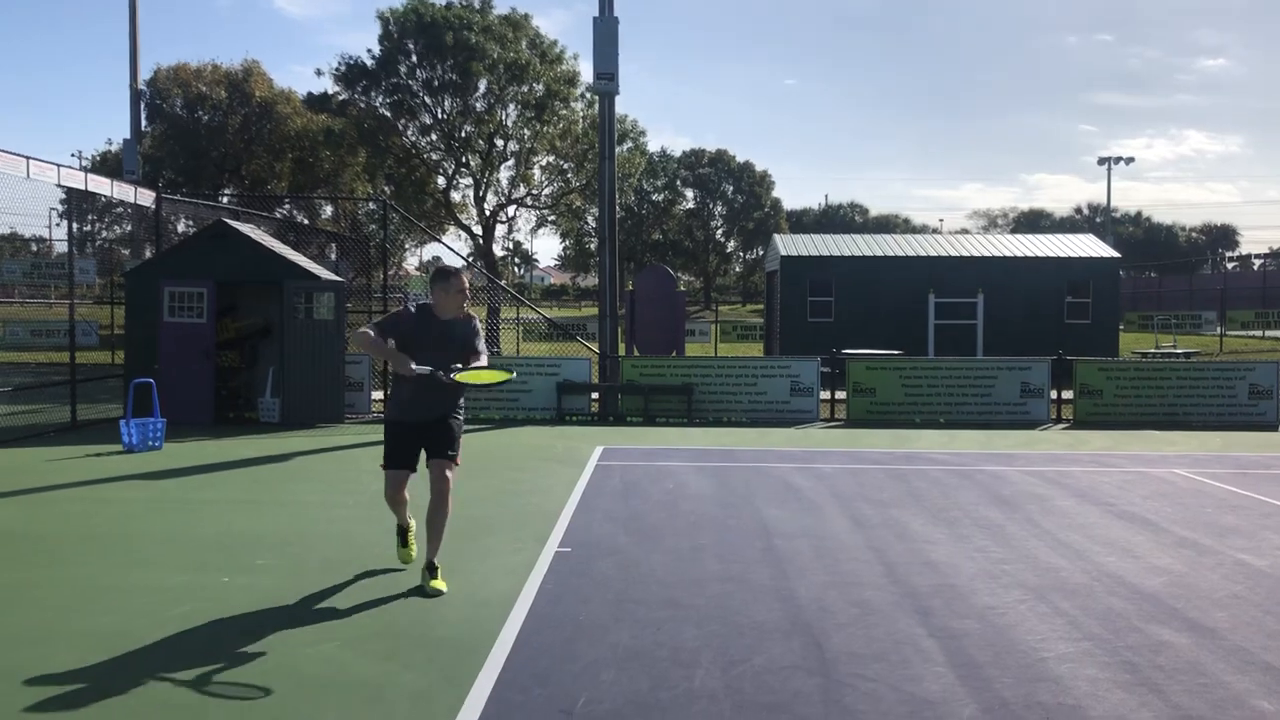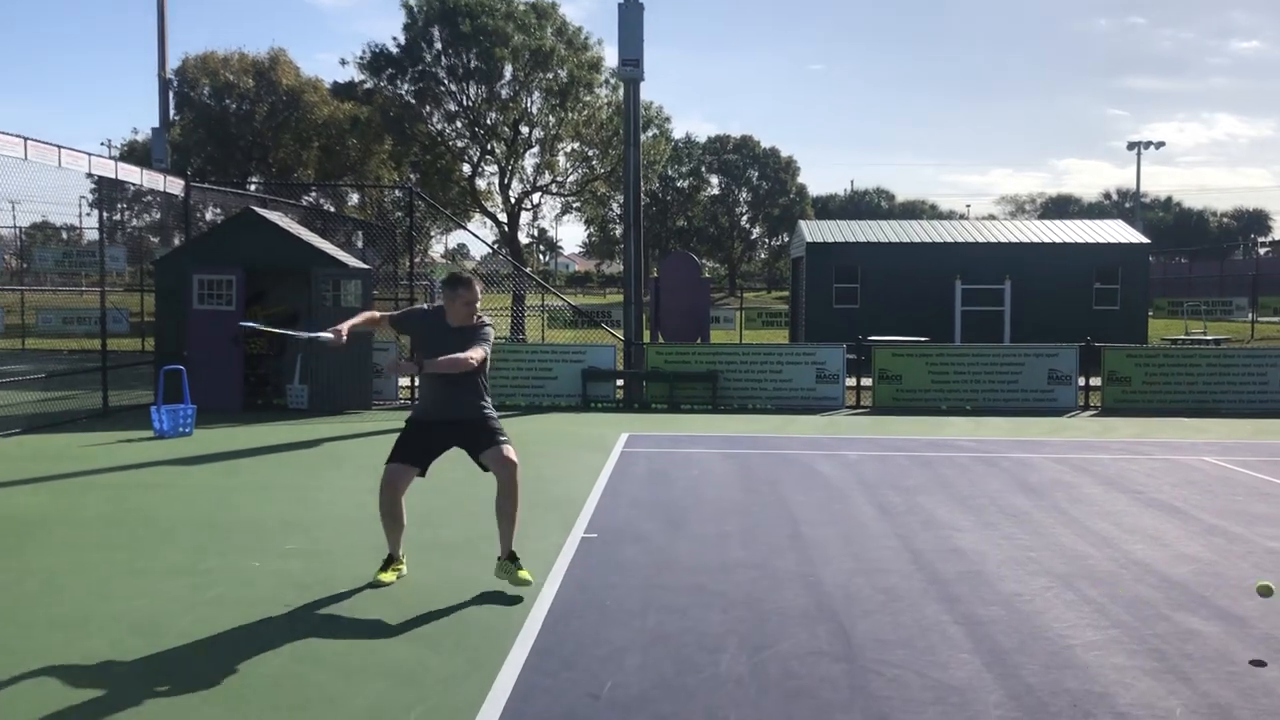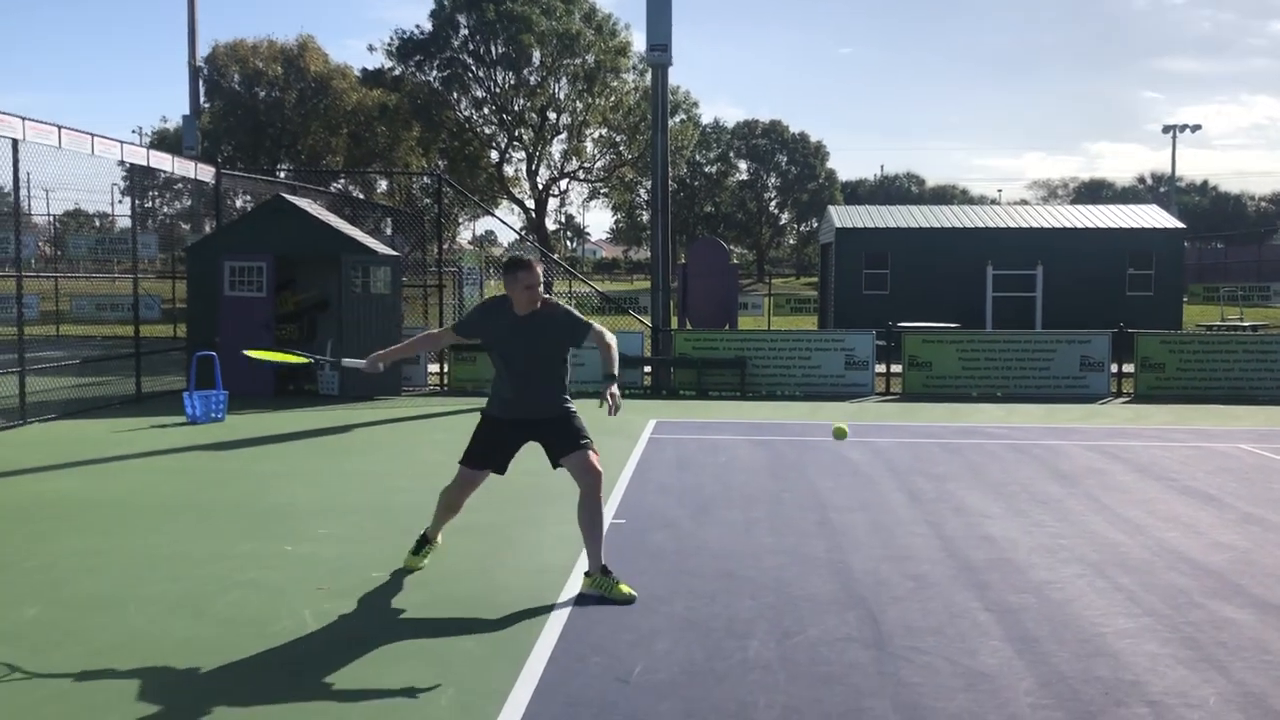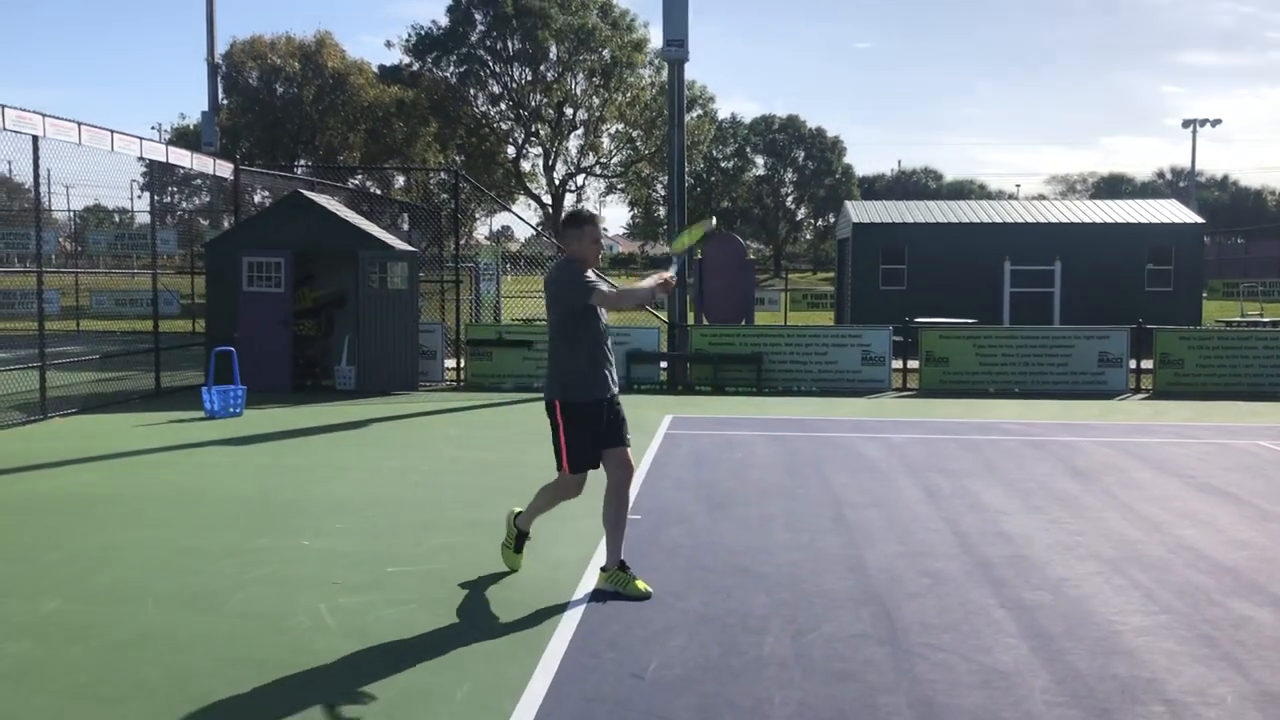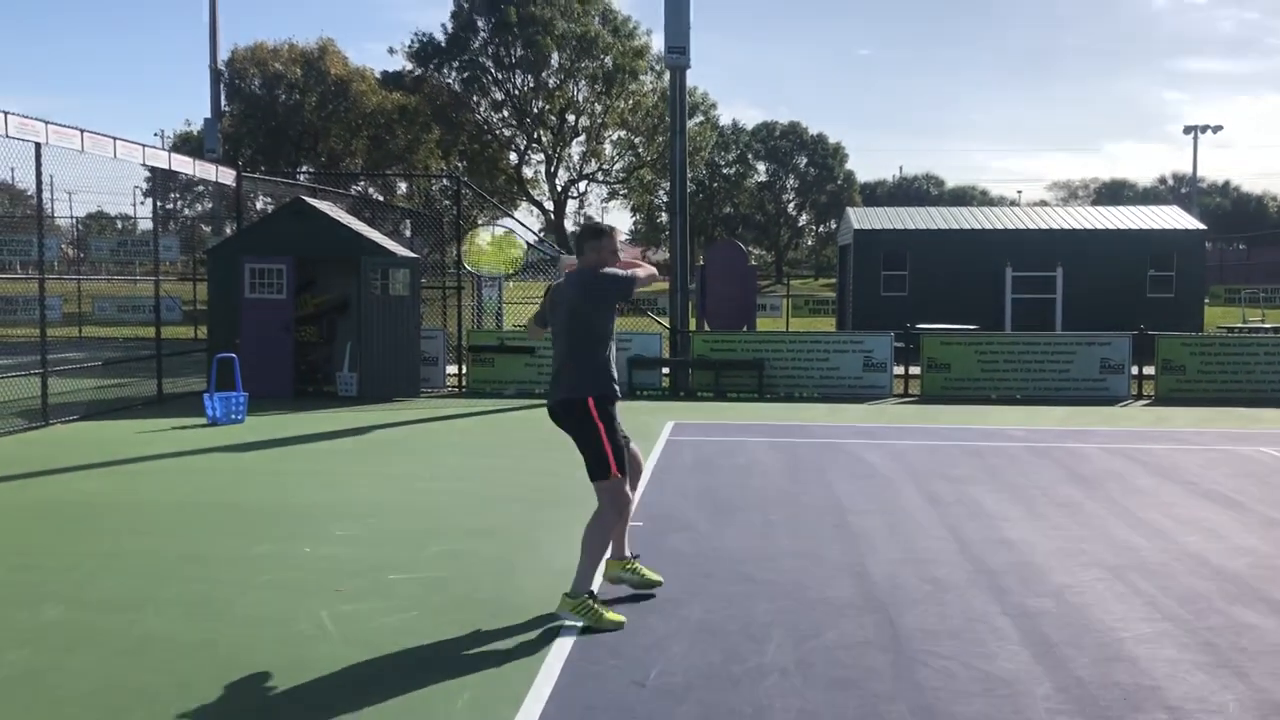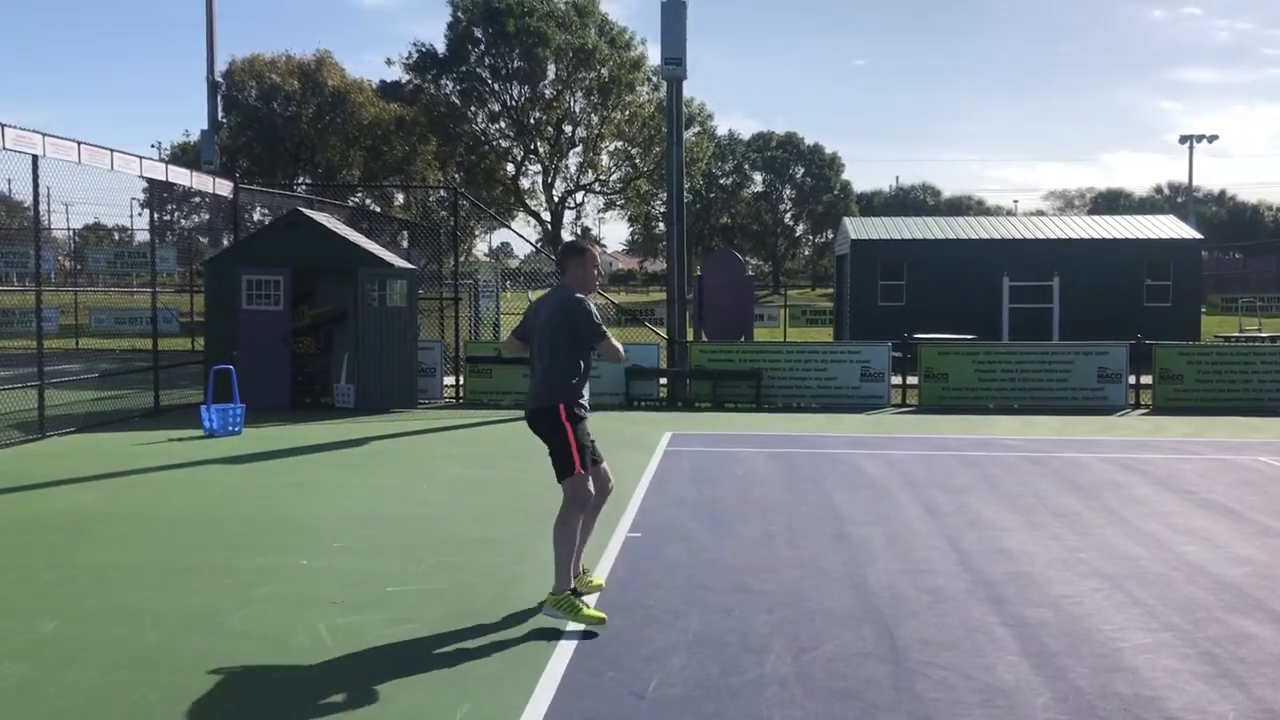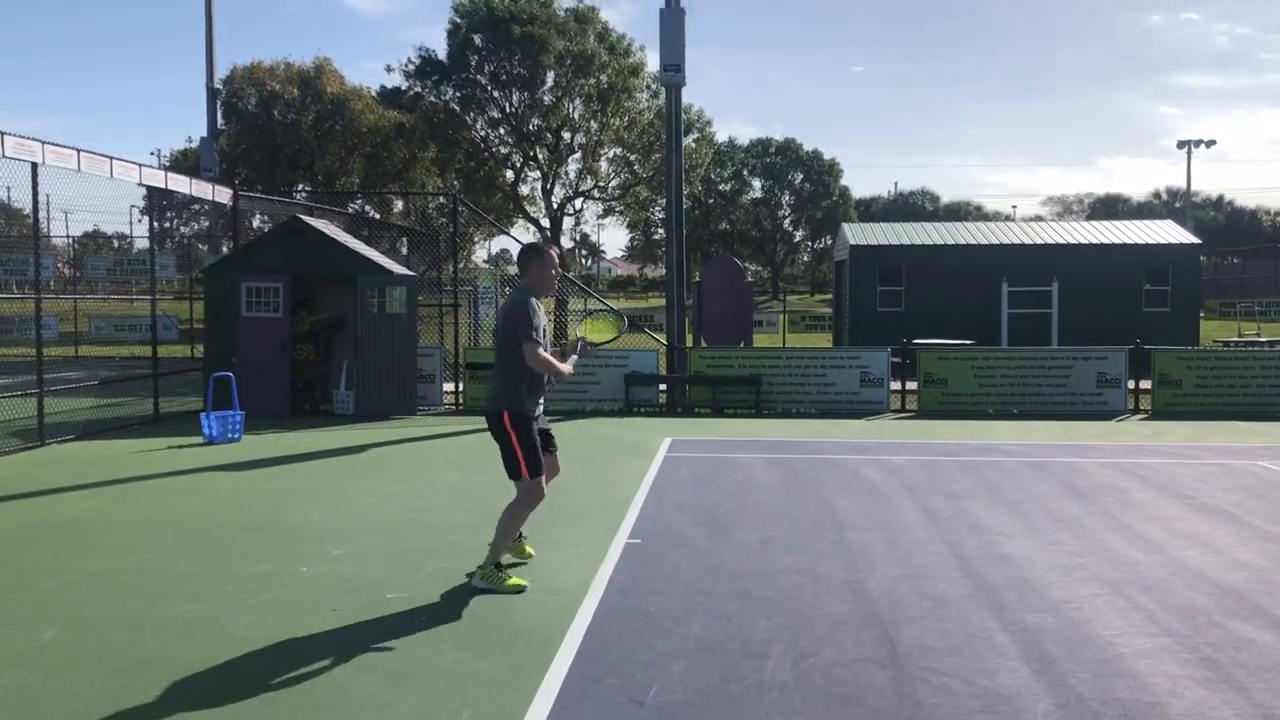
dt=0.3s
person 1, frame 1
left shoulder: (470, 323)
right shoulder: (410, 316)
left elbow: (480, 364)
right elbow: (360, 336)
right wrist: (394, 358)
left hip: (445, 415)
right hip: (404, 414)
left knee: (441, 480)
right knee: (394, 487)
left ankle: (431, 567)
right ankle: (405, 524)
person 1, frame 2
left shoulder: (482, 329)
right shoulder: (423, 317)
left elbow: (469, 360)
right elbow: (377, 317)
left wrist: (420, 366)
right wrist: (346, 326)
left hip: (475, 416)
right hip: (428, 417)
left knee: (508, 465)
right knee: (390, 484)
left ankle: (506, 557)
right ankle: (395, 558)
person 1, frame 3
left shoulder: (557, 313)
right shoulder: (488, 314)
left elbow: (604, 339)
right elbow: (439, 338)
left wrist: (611, 379)
right wrist: (389, 354)
left hip: (553, 409)
right hip: (504, 413)
left knee: (591, 476)
right knee: (462, 486)
left ankle: (597, 574)
right ankle: (430, 537)
person 1, frame 4
left shoulder: (586, 274)
right shoulder: (566, 279)
left elbow: (631, 295)
right elbow: (625, 298)
left wrist: (657, 282)
right wrist: (659, 280)
left hip: (603, 392)
right hip: (570, 397)
left knee: (622, 471)
right knee: (571, 484)
left ankle: (613, 568)
right ankle: (521, 523)
person 1, frame 5
left shoulder: (560, 287)
right shoulder: (600, 279)
left elbow: (535, 326)
right elbow: (649, 273)
right wrist: (617, 264)
left hip: (567, 400)
right hip: (585, 401)
left knee: (632, 466)
right knee: (614, 496)
left ankle: (621, 562)
right ankle: (578, 596)
person 1, frame 6
left shoulder: (542, 305)
right shoulder: (578, 303)
left elbow: (511, 347)
right elbow: (616, 354)
right wrist: (598, 345)
left hip: (545, 408)
right hip: (559, 408)
left knee: (601, 484)
right knee: (579, 494)
left ankle: (572, 571)
right ankle: (561, 594)
person 1, frame 7
left shoulder: (525, 304)
right shoulder: (525, 306)
right elbow: (536, 361)
left wrist: (563, 354)
right wrist: (564, 367)
left hip: (527, 408)
right hip: (511, 412)
left knee: (549, 468)
right knee: (532, 491)
left ankle: (510, 536)
right ankle: (489, 568)
